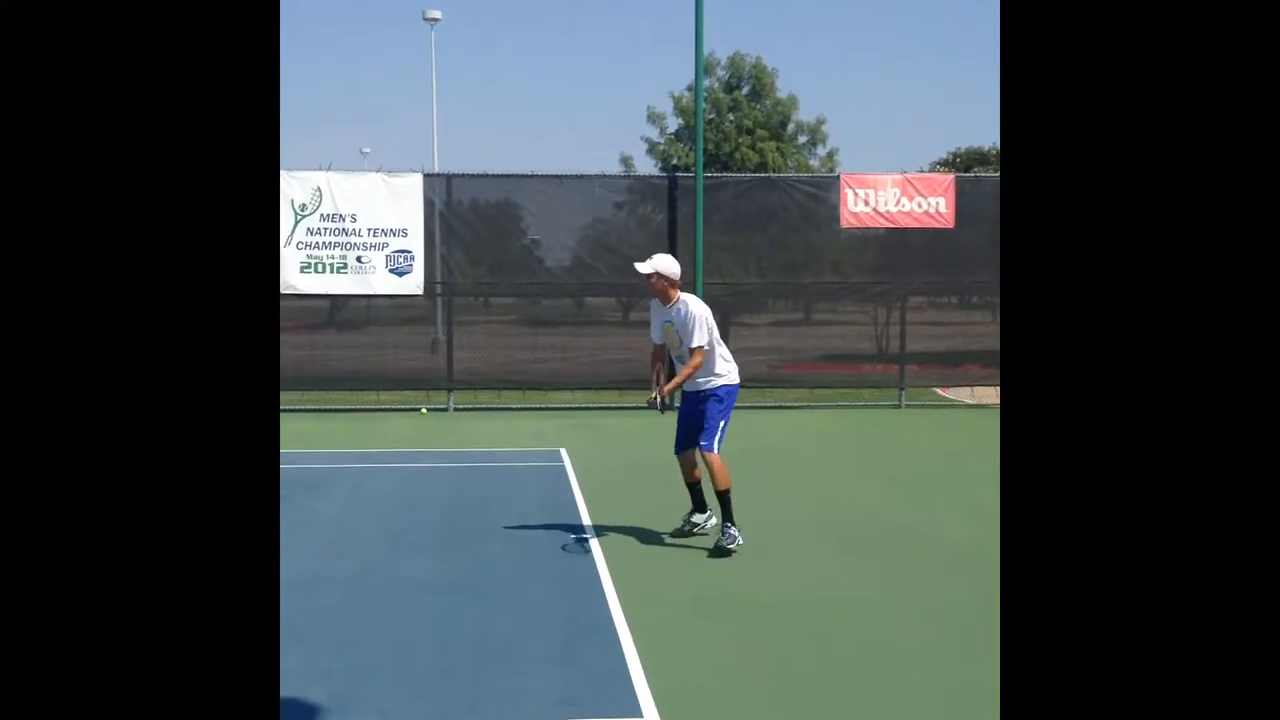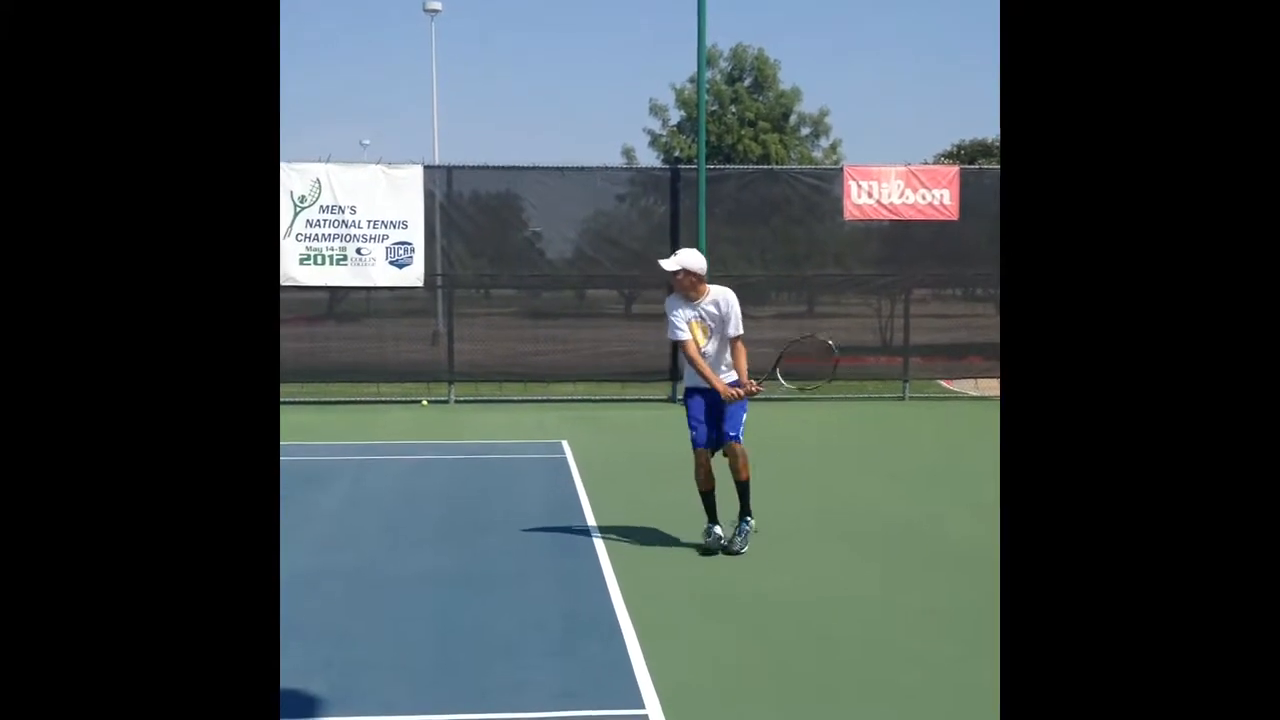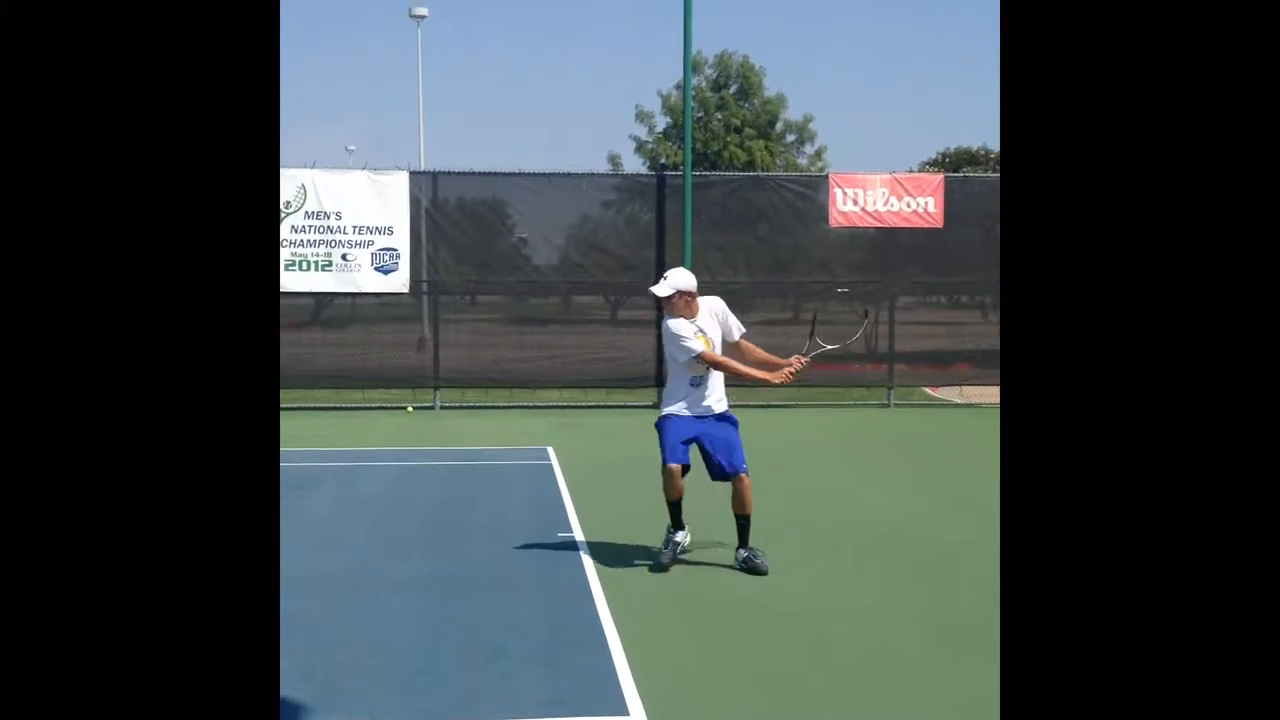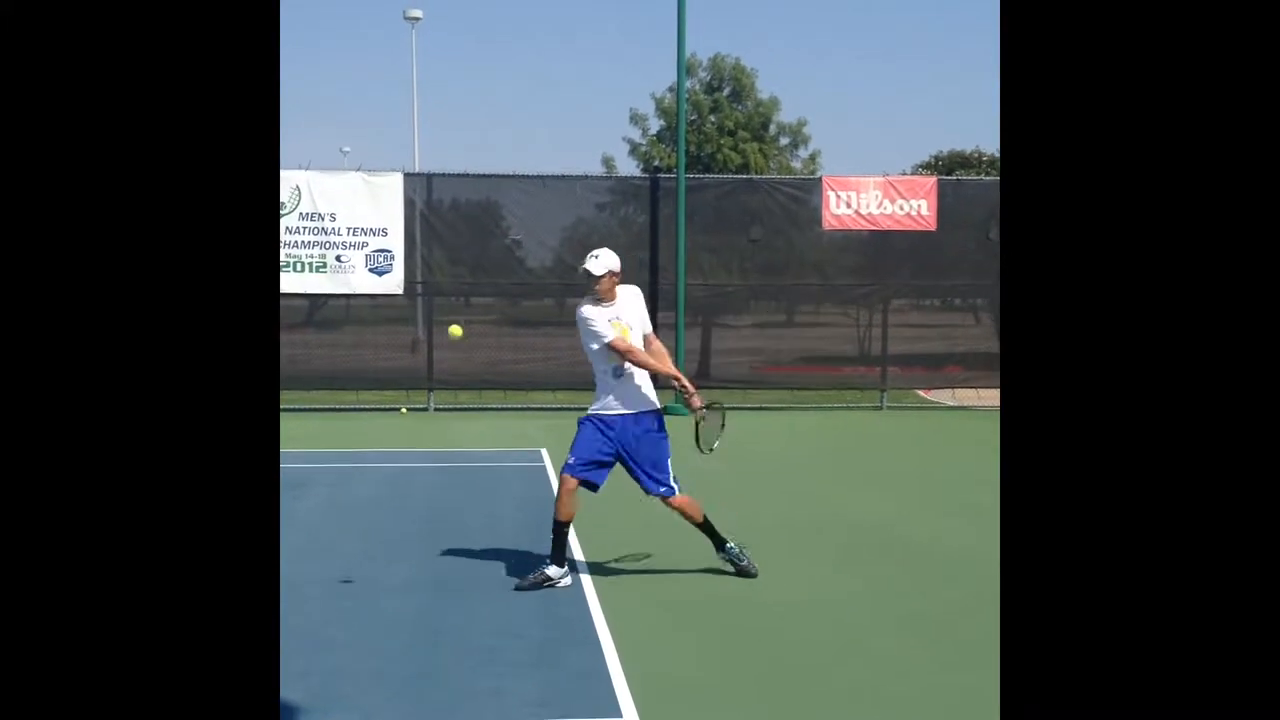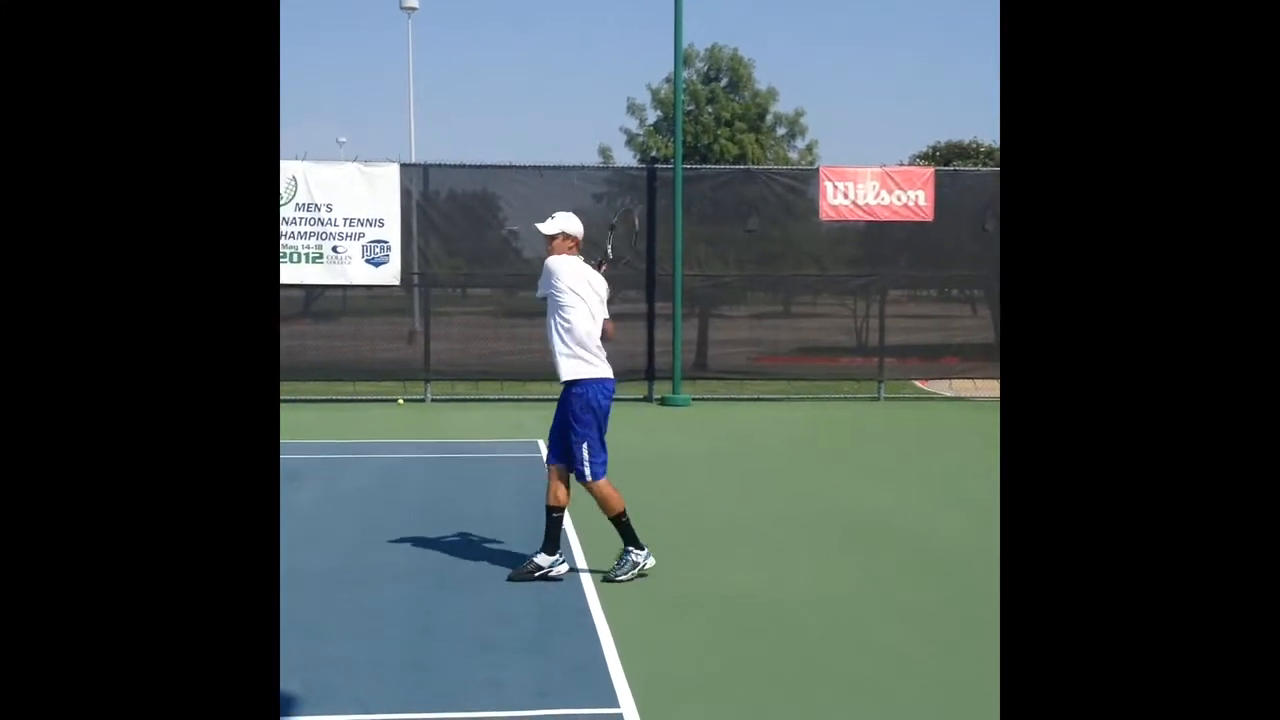
dt=0.4s
person 1, frame 1
left shoulder: (694, 308)
right shoulder: (656, 306)
left elbow: (696, 359)
right elbow: (658, 351)
left wrist: (668, 388)
right wrist: (658, 386)
left hip: (720, 384)
right hip: (688, 389)
left knee: (710, 451)
right knee: (683, 451)
left ankle: (729, 527)
right ankle: (701, 514)
person 1, frame 2
left shoulder: (724, 297)
right shoulder: (673, 305)
left elbow: (736, 345)
right elbow: (691, 354)
left wrist: (743, 381)
right wrist: (719, 386)
left hip: (730, 384)
right hip: (698, 387)
left knee: (733, 443)
right knee: (700, 450)
left ankle: (745, 518)
right ankle: (713, 526)
person 1, frame 3
left shoulder: (715, 306)
right shoulder: (673, 326)
left elbow: (742, 343)
right elbow: (716, 363)
left wrist: (781, 363)
right wrist: (767, 376)
left hip: (715, 413)
right hip: (678, 413)
left knee: (741, 476)
right knee: (672, 468)
left ankle: (744, 549)
right ankle: (677, 532)
person 1, frame 4
left shoulder: (633, 296)
right shoulder: (586, 312)
left elbow: (651, 344)
right elbow: (628, 351)
left wrist: (679, 380)
right wrist: (675, 376)
left hip: (642, 415)
right hip: (602, 417)
left knee: (670, 496)
right knee: (568, 482)
left ankle: (725, 548)
right ankle: (556, 566)
person 1, frame 5
left shoulder: (555, 266)
right shoulder: (595, 278)
left elbow: (548, 295)
right elbow: (606, 332)
left hip: (587, 384)
right hip: (584, 384)
left knee: (592, 476)
right knee: (558, 468)
left ankle: (636, 551)
right ankle: (550, 557)
